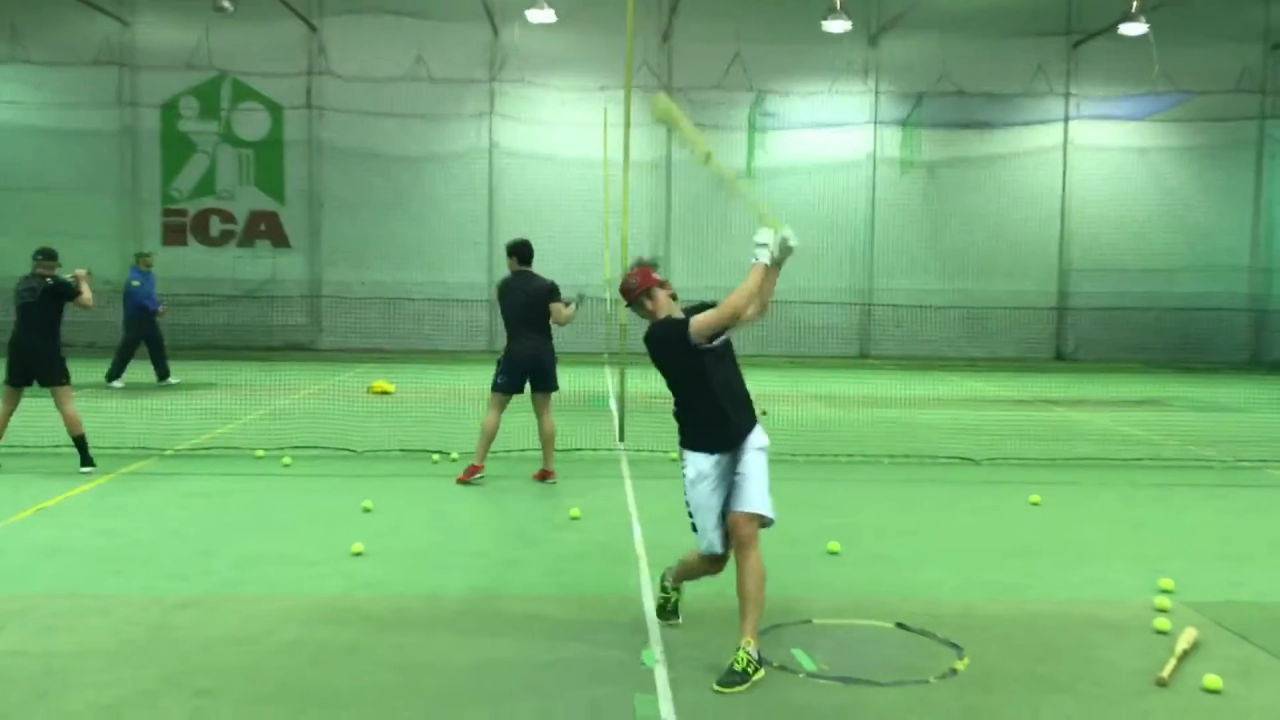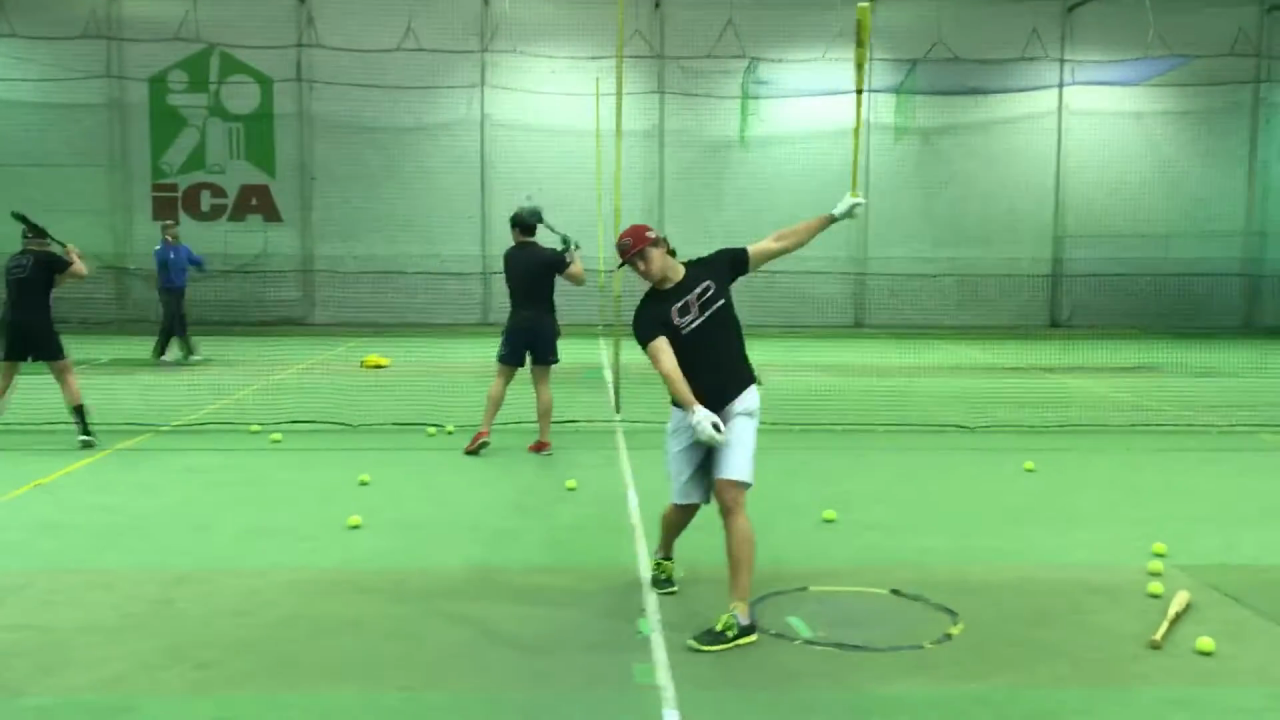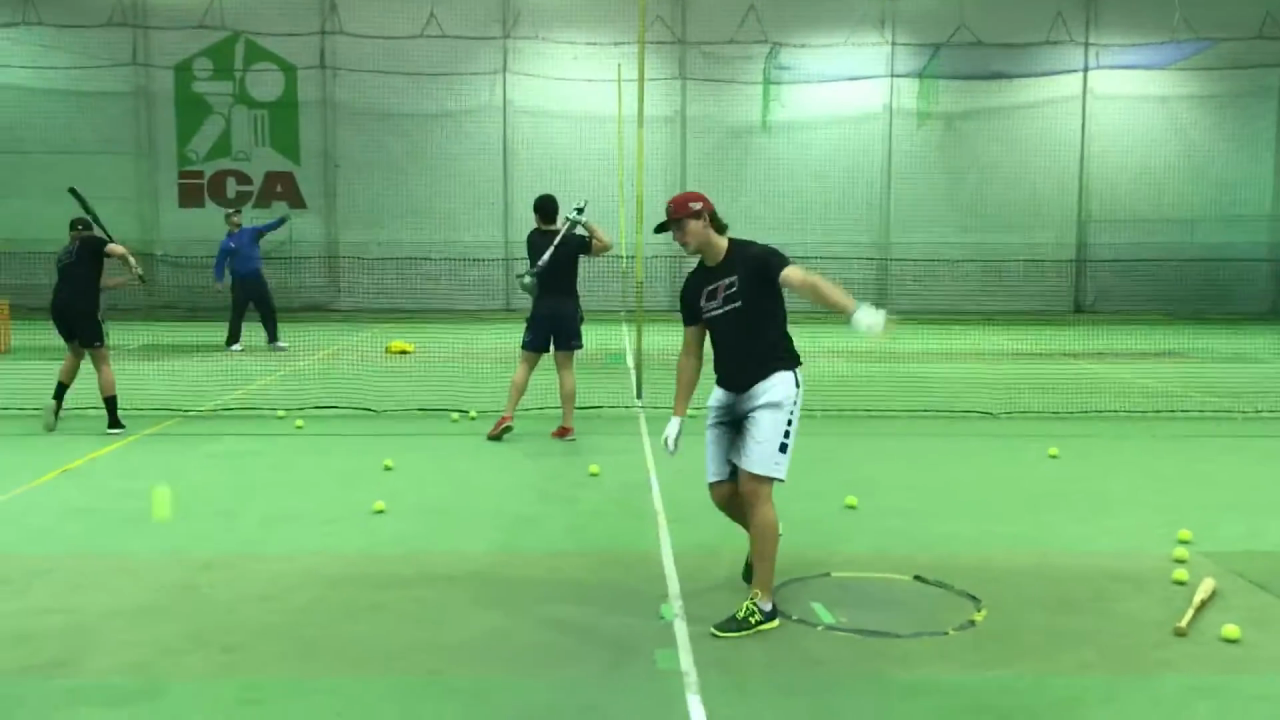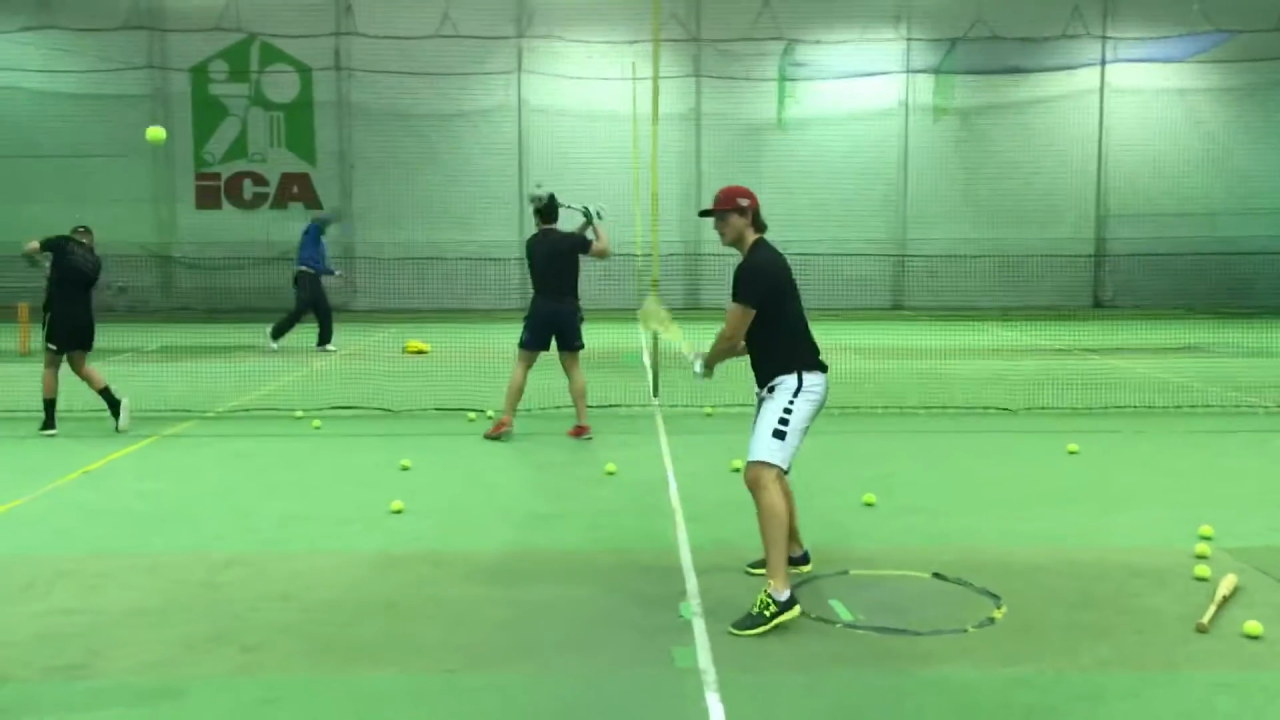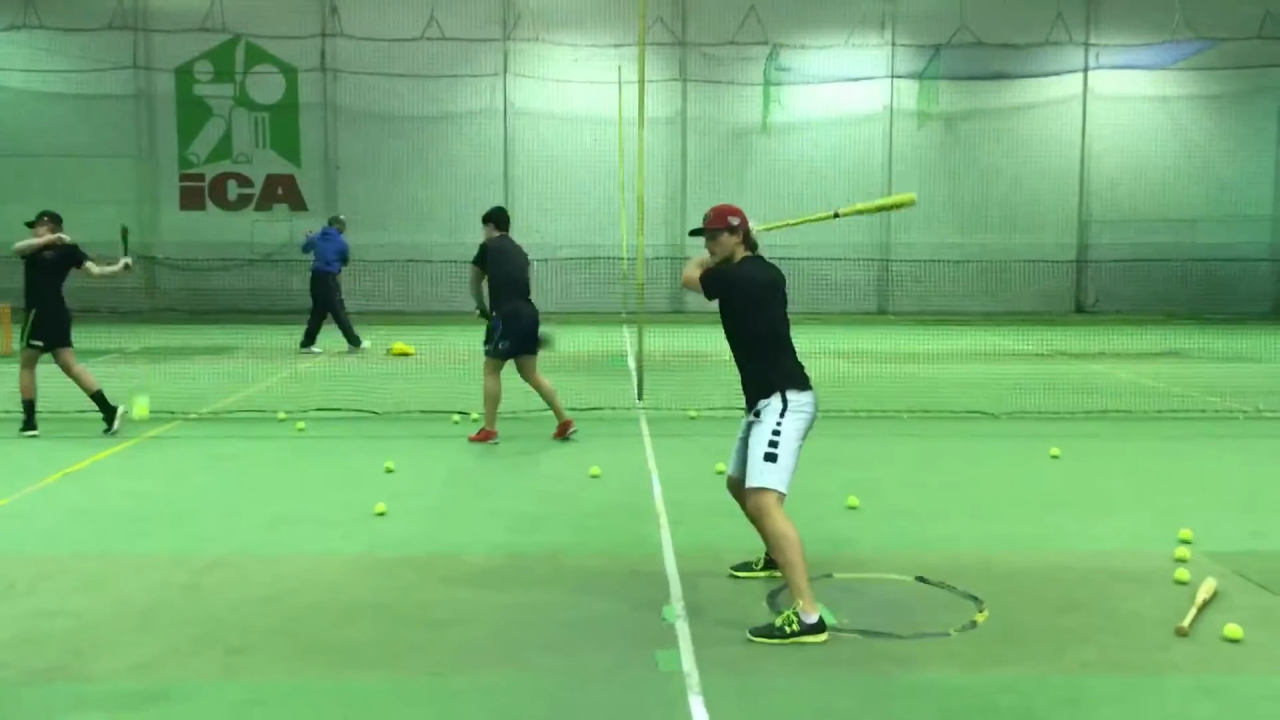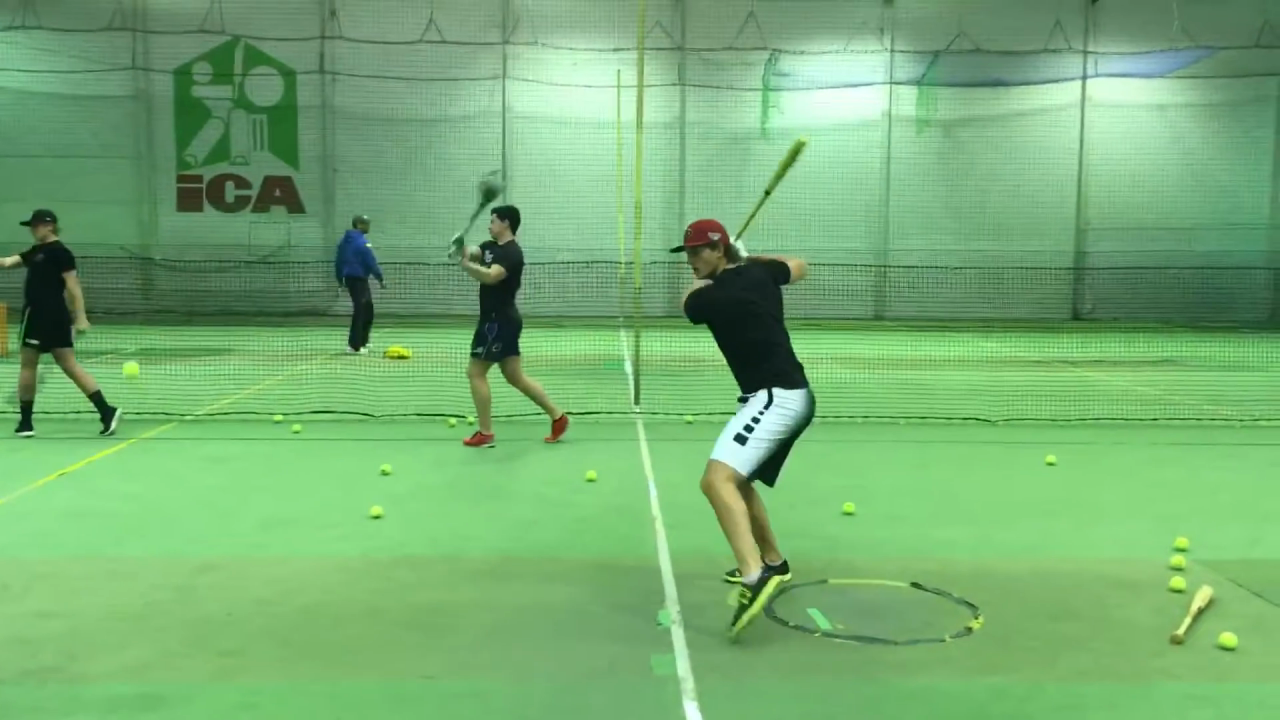
dt=0.5s
person 1, frame 1
left shoulder: (703, 318)
right shoulder: (660, 337)
left elbow: (755, 306)
right elbow: (731, 310)
left wrist: (776, 260)
right wrist: (762, 260)
left hip: (746, 440)
right hip: (705, 453)
left knee: (744, 532)
right knee: (713, 557)
left ankle: (750, 650)
right ankle: (671, 581)
person 1, frame 2
left shoulder: (715, 267)
right shoulder: (648, 313)
left elbow: (778, 244)
right elbow: (667, 367)
left wrist: (835, 215)
right wrist: (694, 412)
left hip: (737, 402)
right hip: (692, 413)
left knee: (729, 499)
right knee: (685, 504)
left ankle: (740, 617)
right ankle: (663, 556)
person 1, frame 3
left shoulder: (755, 259)
right shoulder: (693, 286)
left elbow: (806, 282)
right elbow: (691, 353)
left wrist: (855, 310)
right wrist: (678, 415)
left hip: (772, 386)
right hip: (727, 393)
left knee: (753, 489)
right knee: (722, 493)
left ankle: (762, 604)
right ankle: (761, 537)
person 1, frame 4
left shoulder: (755, 266)
right shoulder: (761, 261)
left elbow: (732, 334)
left wrist: (707, 360)
right wrist: (719, 353)
left hip: (794, 382)
right hip: (785, 381)
left knee: (760, 476)
right knee: (769, 471)
left ankle: (779, 592)
right ankle: (791, 551)
person 1, frame 5
left shoulder: (732, 277)
right shoulder: (767, 272)
left elbow: (688, 276)
left wrist: (716, 257)
right wrist: (722, 254)
left hip: (782, 402)
right hip: (770, 399)
left knee: (763, 501)
right knee: (739, 484)
left ankle: (807, 616)
right ankle: (777, 556)
person 1, frame 6
left shoulder: (706, 299)
right shoulder: (762, 273)
right elbow: (800, 267)
left wrist: (721, 269)
right wrist: (747, 259)
left hip: (774, 398)
right hip: (796, 397)
left knee: (716, 478)
right knee: (735, 477)
left ankle: (753, 574)
right ankle: (772, 560)
person 2, frame 1
left shoulder: (504, 287)
right shoulder: (547, 286)
right elbow: (561, 319)
right wrist: (572, 308)
left hip: (515, 353)
right hip: (543, 354)
left knee: (495, 407)
right knee: (543, 411)
left ankle: (477, 465)
right ankle: (548, 469)
person 2, frame 2
left shoulder: (510, 255)
right shoulder: (550, 256)
right elbow: (579, 279)
left wrist: (561, 254)
right wrist: (572, 254)
left hip: (517, 323)
right hip: (544, 325)
left knee: (501, 378)
right knee: (542, 383)
left ankle: (484, 432)
right ankle: (544, 441)
person 2, frame 3
left shoulder: (533, 238)
right shoulder: (572, 241)
right elbow: (606, 245)
left wrist: (572, 221)
right wrist: (584, 222)
left hip: (541, 310)
right hip: (568, 311)
left knee: (525, 364)
right knee: (565, 368)
left ankle: (507, 417)
right ankle: (567, 426)
person 2, frame 4
left shoulder: (532, 242)
right shoulder: (570, 240)
right elbow: (604, 251)
left wrist: (585, 226)
right wrist: (595, 224)
left hip: (540, 310)
right hip: (568, 311)
left knee: (522, 364)
right knee: (573, 368)
left ankle: (506, 420)
right ankle: (582, 425)
person 2, frame 5
left shoulder: (488, 247)
right shoulder: (519, 253)
left elbow: (475, 281)
left wrist: (481, 305)
left hip: (507, 316)
right hip: (529, 315)
left knee: (491, 371)
right knee: (531, 374)
left ankle: (489, 430)
right ankle: (564, 421)
person 2, frame 6
left shoulder: (513, 253)
right shoulder: (490, 246)
left elbow: (491, 277)
right elbow: (471, 254)
left wrist: (464, 263)
right wrist: (462, 251)
left hip: (499, 321)
right hip: (497, 321)
left knee: (475, 372)
right knee: (515, 376)
left ankle: (486, 433)
right ankle: (557, 416)
person 3, frame 1
left shoulder: (22, 283)
right shoulder: (56, 283)
right elbow: (87, 302)
left wrist: (70, 283)
right wrist: (82, 281)
left hip: (19, 349)
right hip: (46, 350)
right knee: (65, 403)
right ankle: (85, 458)
person 3, frame 2
right shoulder: (45, 258)
right elbow: (82, 272)
left wrist: (63, 269)
right wrist: (72, 255)
right hip: (39, 325)
right knee: (66, 375)
right ankle: (84, 429)
person 3, frame 3
left shoulder: (63, 253)
right shoulder: (91, 243)
right elbow: (118, 251)
right wrist: (131, 261)
left hip: (59, 308)
right hip: (83, 309)
left knee: (75, 353)
right knee: (102, 363)
left ankle: (56, 402)
right ankle: (113, 421)
person 3, frame 4
left shoulder: (62, 242)
right shoulder: (96, 261)
left elbow: (29, 249)
left wrist: (33, 258)
left hip: (58, 313)
right hip: (85, 317)
left knee: (50, 365)
right knee: (80, 366)
left ankle: (49, 421)
right ankle: (116, 404)
person 3, frame 5
left shoulder: (68, 250)
right shoulder: (35, 247)
left elbow: (94, 271)
right elbow: (17, 249)
left wrist: (117, 268)
right wrist: (48, 239)
left hip: (45, 312)
right hip: (51, 313)
left knee: (27, 365)
right knee: (70, 366)
left ankle: (29, 422)
right ankle: (109, 410)
person 3, frame 6
left shoulder: (59, 251)
right shoulder: (37, 251)
left elbow: (73, 285)
left wrist: (82, 317)
left hip: (41, 314)
right hip: (54, 316)
left knee: (28, 365)
right knee: (71, 365)
left ankle: (26, 422)
right ankle: (107, 411)
